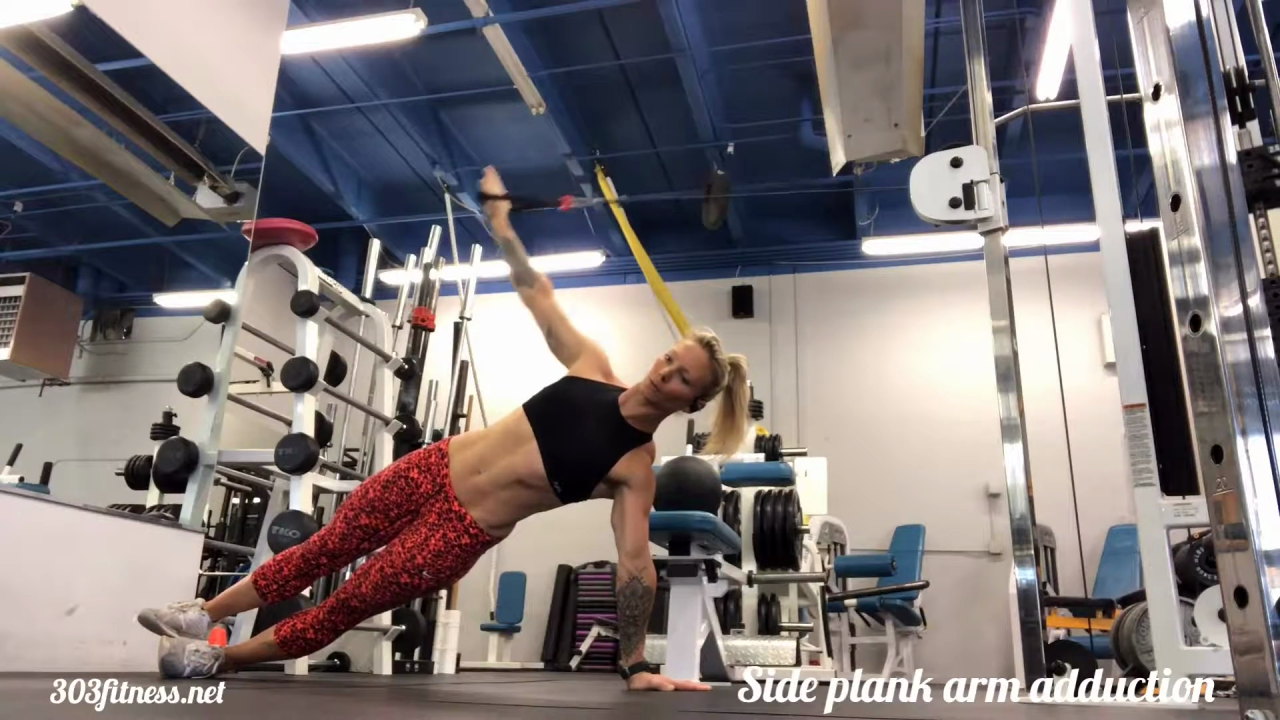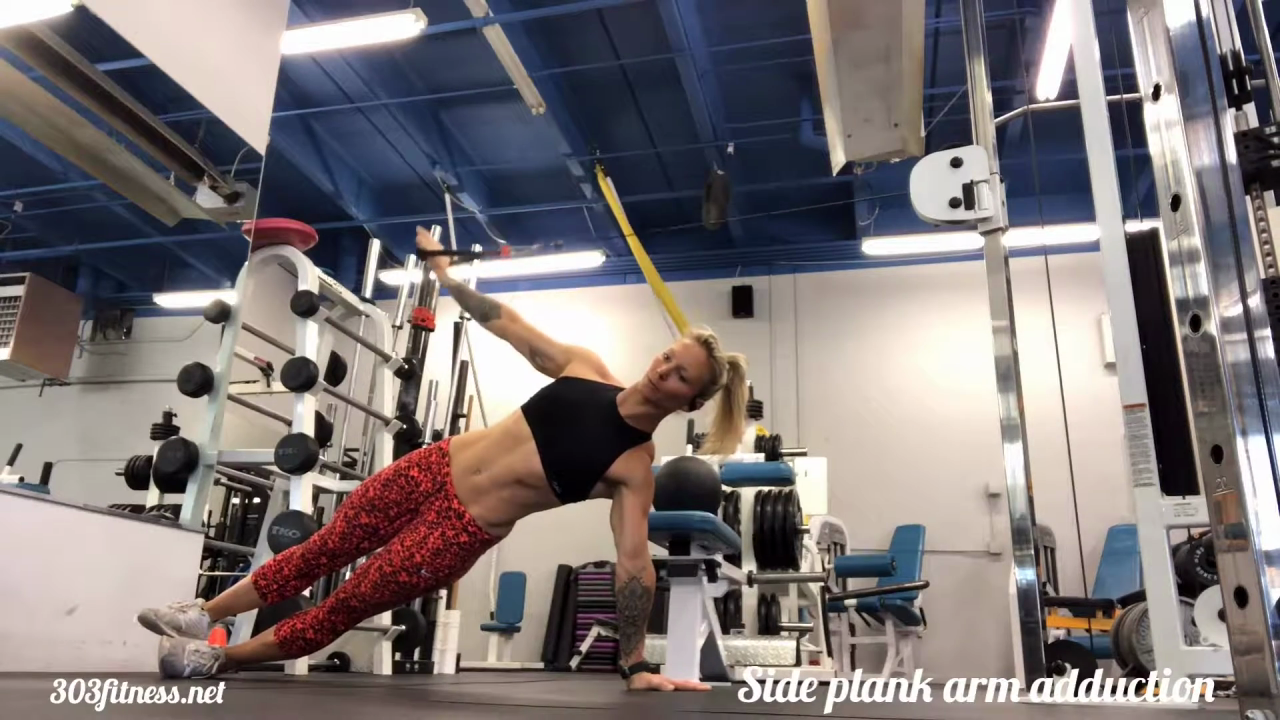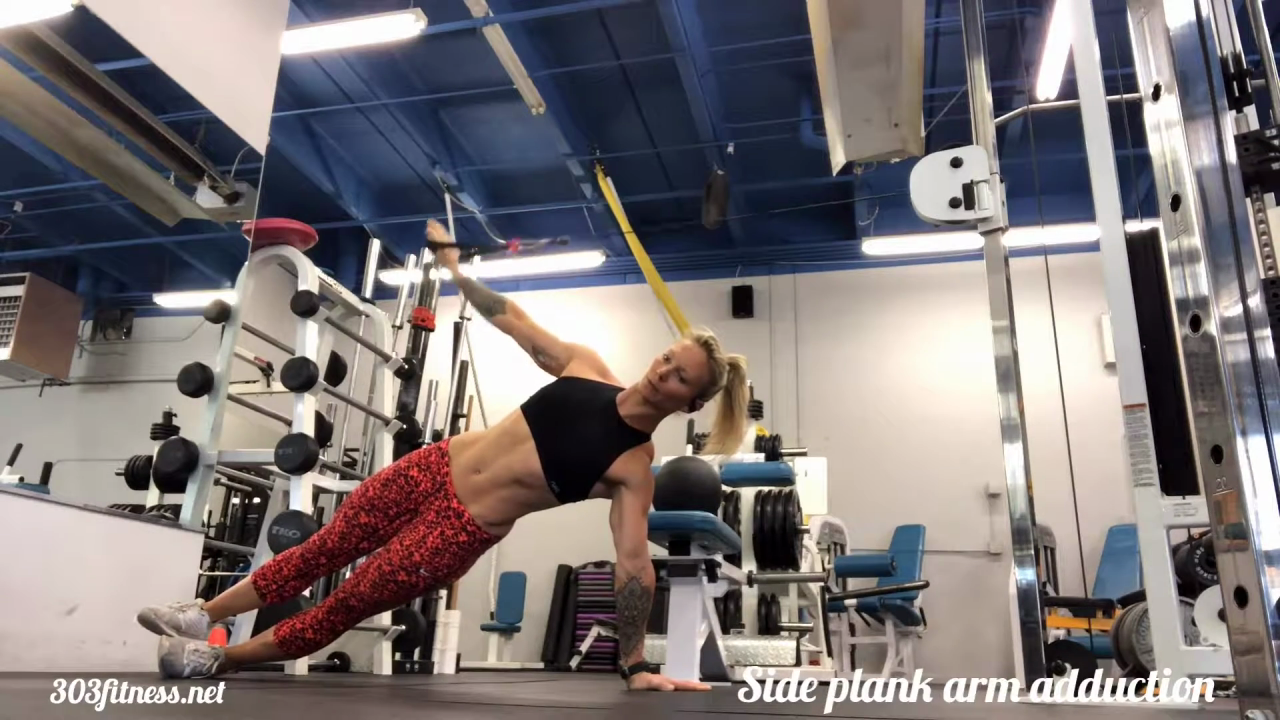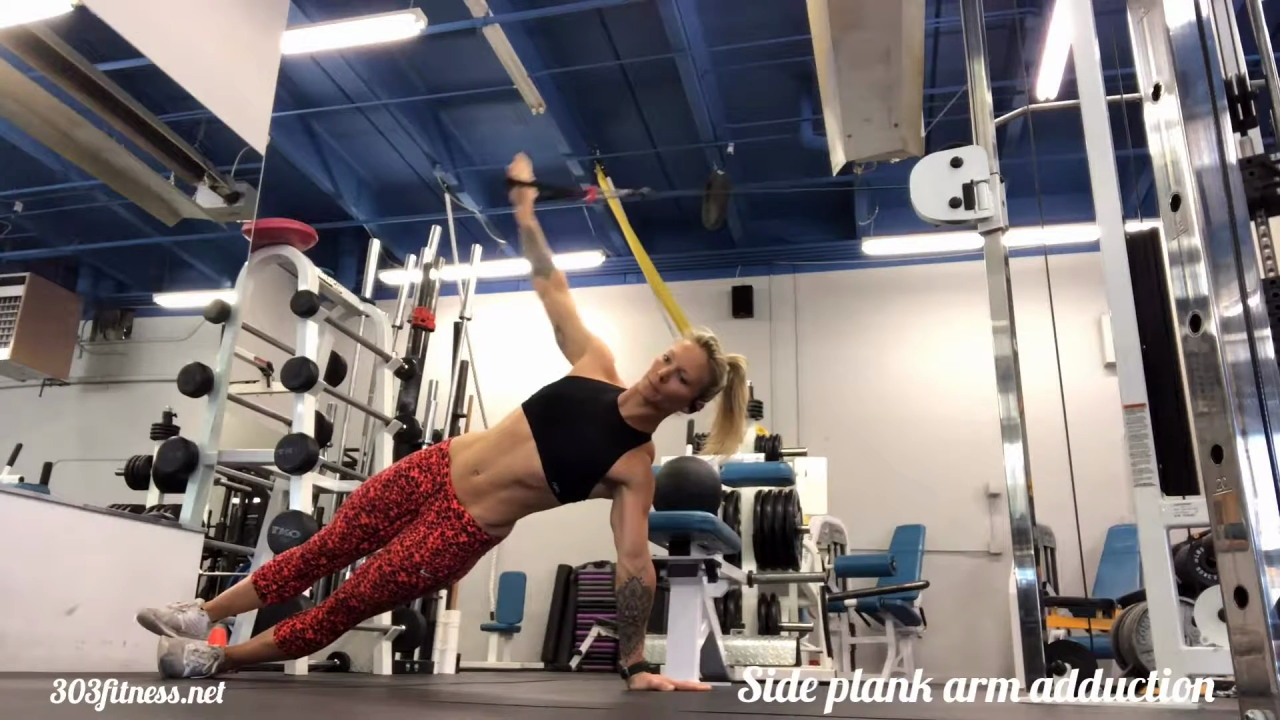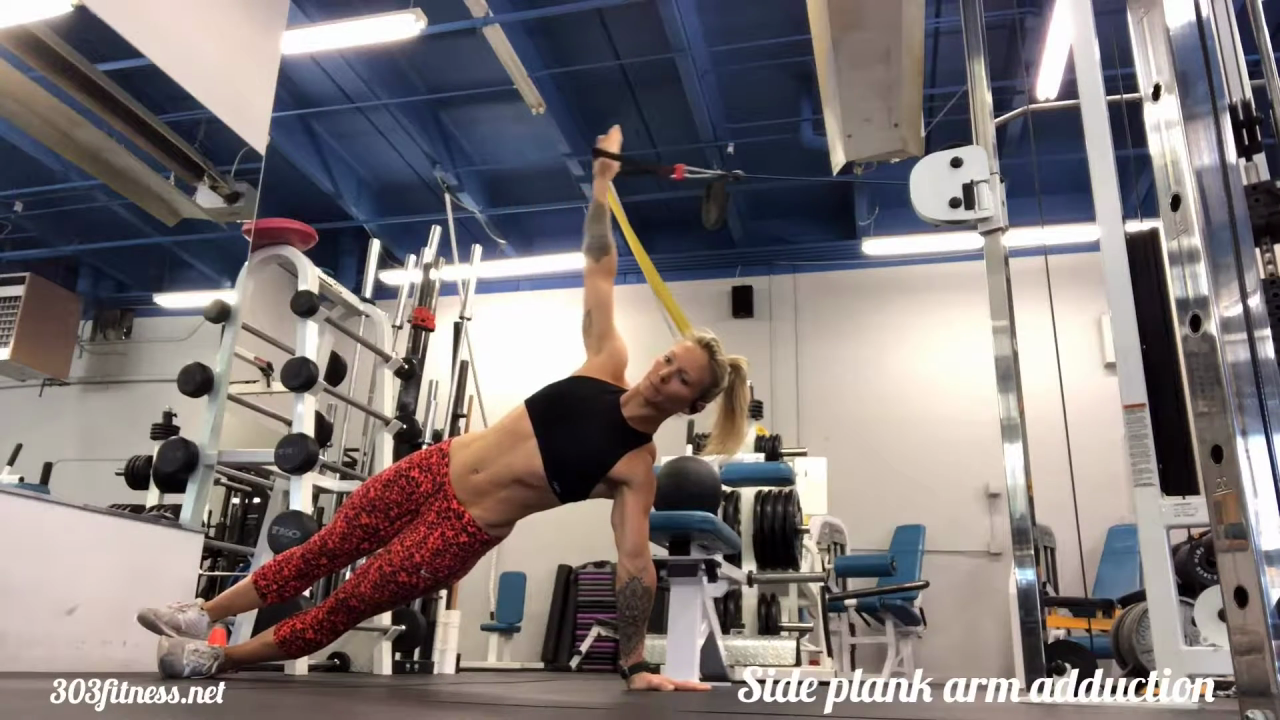
dt=0.4s
person 1, frame 1
left shoulder: (637, 467)
right shoulder: (593, 370)
left elbow: (636, 560)
right elbow: (539, 299)
left wrist: (635, 663)
right wrist: (503, 221)
left hip: (465, 532)
right hip: (438, 468)
left knee: (345, 607)
right knee: (325, 550)
left ankle: (217, 658)
right ankle: (202, 613)
person 1, frame 2
left shoulder: (636, 467)
right shoulder: (587, 369)
left elbow: (635, 560)
right elbow: (509, 325)
left wrist: (635, 664)
right wrist: (445, 270)
left hip: (465, 530)
right hip: (439, 468)
left knee: (346, 606)
right knee: (323, 551)
left ankle: (220, 659)
right ankle: (203, 614)
person 1, frame 3
left shoulder: (635, 467)
right shoulder: (587, 368)
left elbow: (634, 561)
right elbow: (514, 320)
left wrist: (635, 664)
right wrist: (452, 263)
left hip: (464, 529)
right hip: (439, 468)
left knee: (345, 606)
right knee: (322, 552)
left ankle: (220, 660)
right ankle: (202, 614)
person 1, frame 4
left shoulder: (635, 466)
right shoulder: (595, 368)
left elbow: (635, 561)
right elbow: (550, 284)
left wrist: (636, 664)
right wrist: (523, 199)
left hip: (464, 532)
right hip: (438, 470)
left knee: (344, 608)
right knee: (324, 551)
left ankle: (218, 659)
right ankle: (202, 613)
person 1, frame 5
left shoulder: (636, 466)
right shoulder: (606, 367)
left elbow: (635, 559)
right elbow: (600, 269)
left wrist: (634, 663)
right wrist: (602, 176)
left hip: (464, 532)
right hip: (437, 468)
left knee: (344, 607)
right knee: (324, 551)
left ankle: (218, 660)
right ankle: (203, 613)
